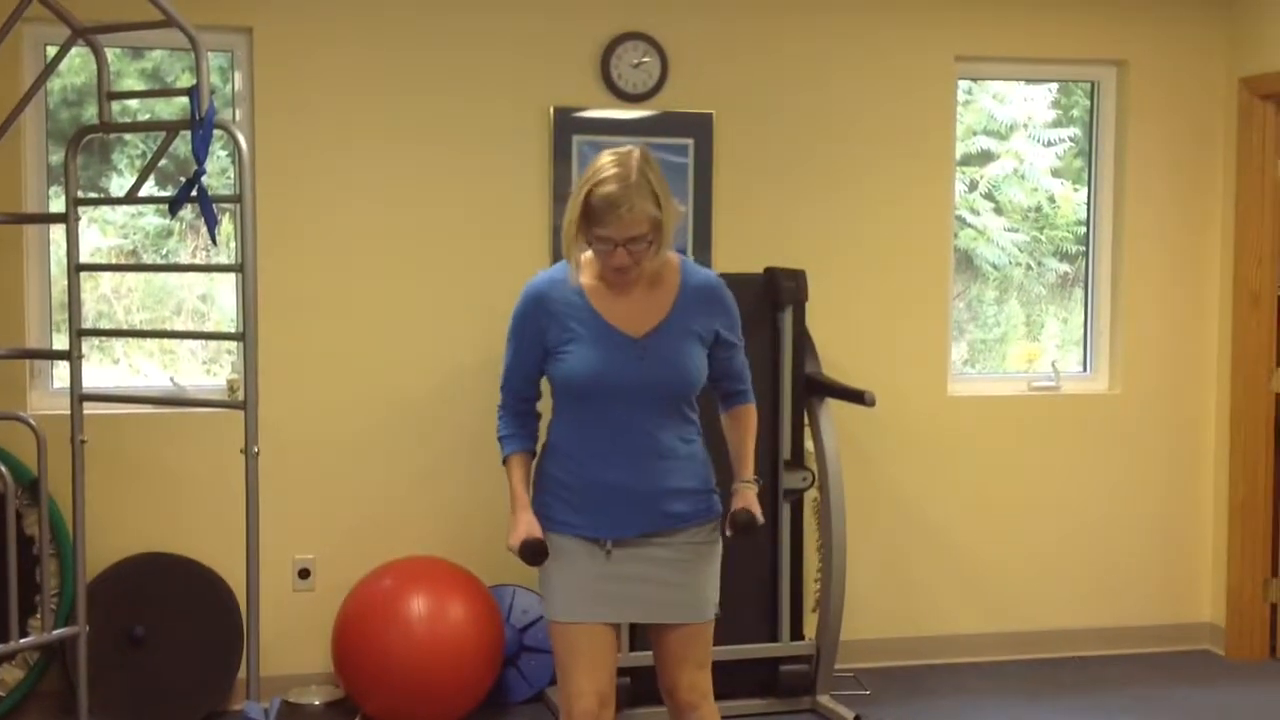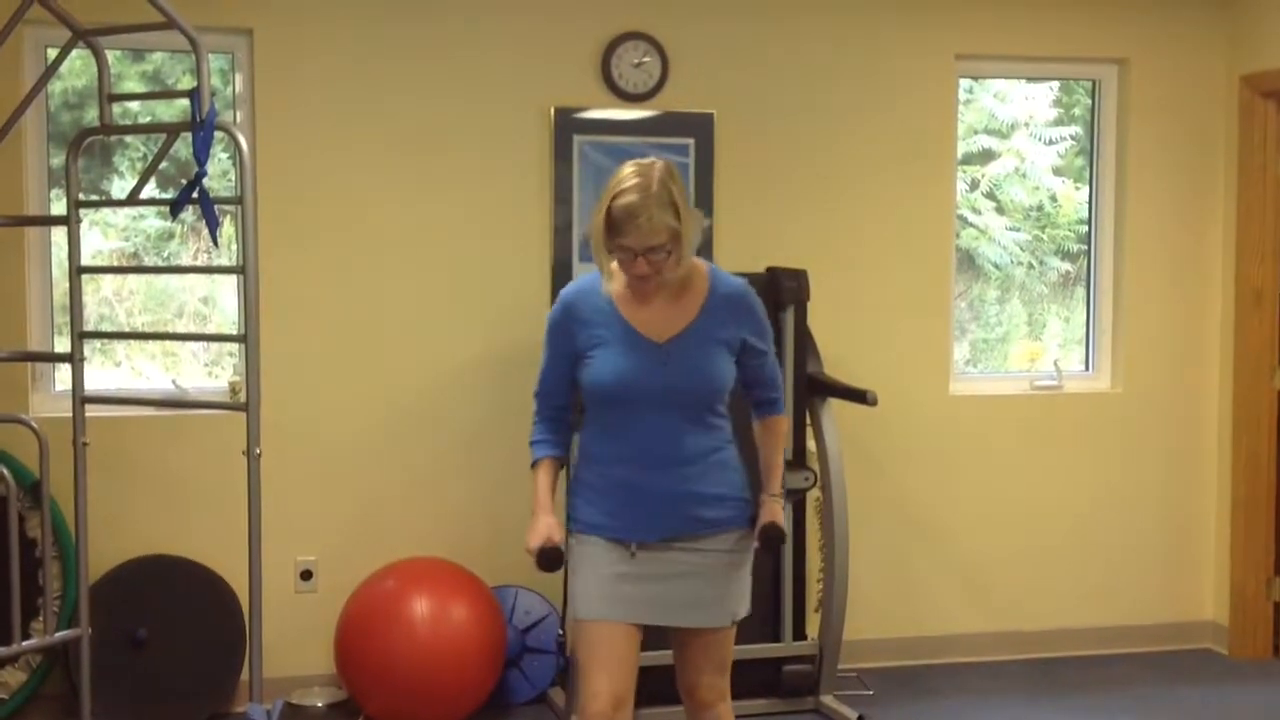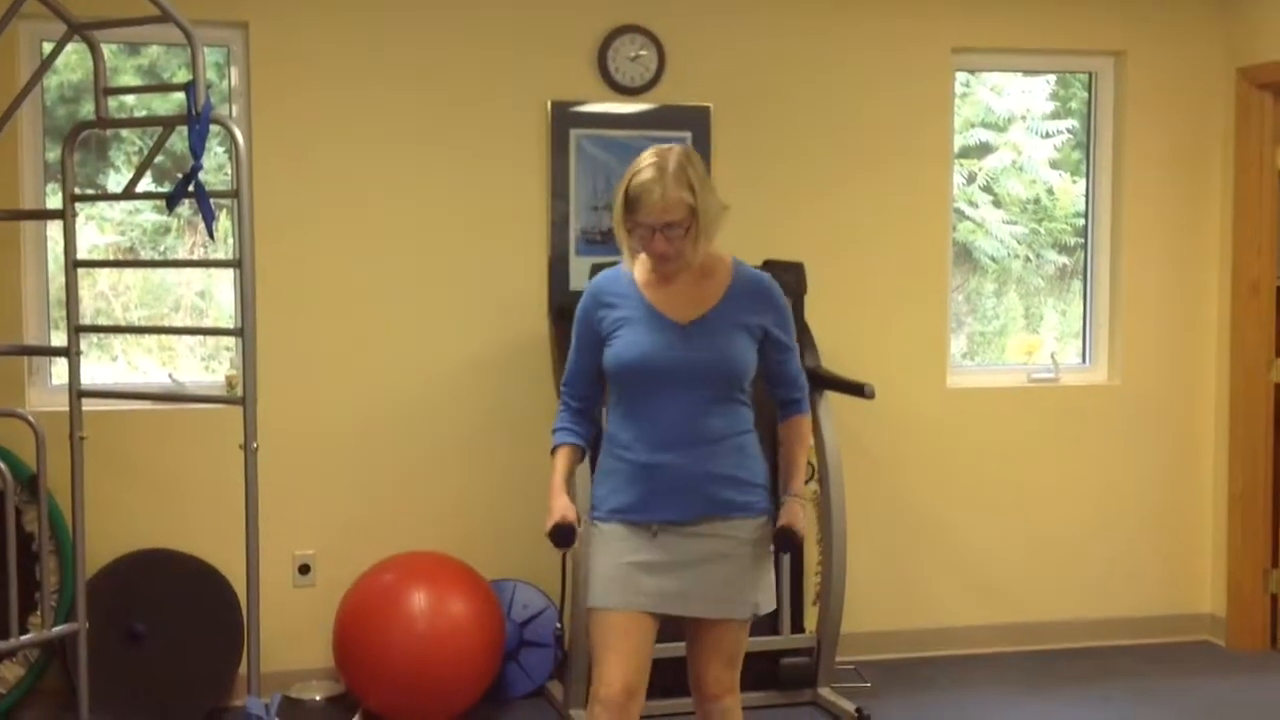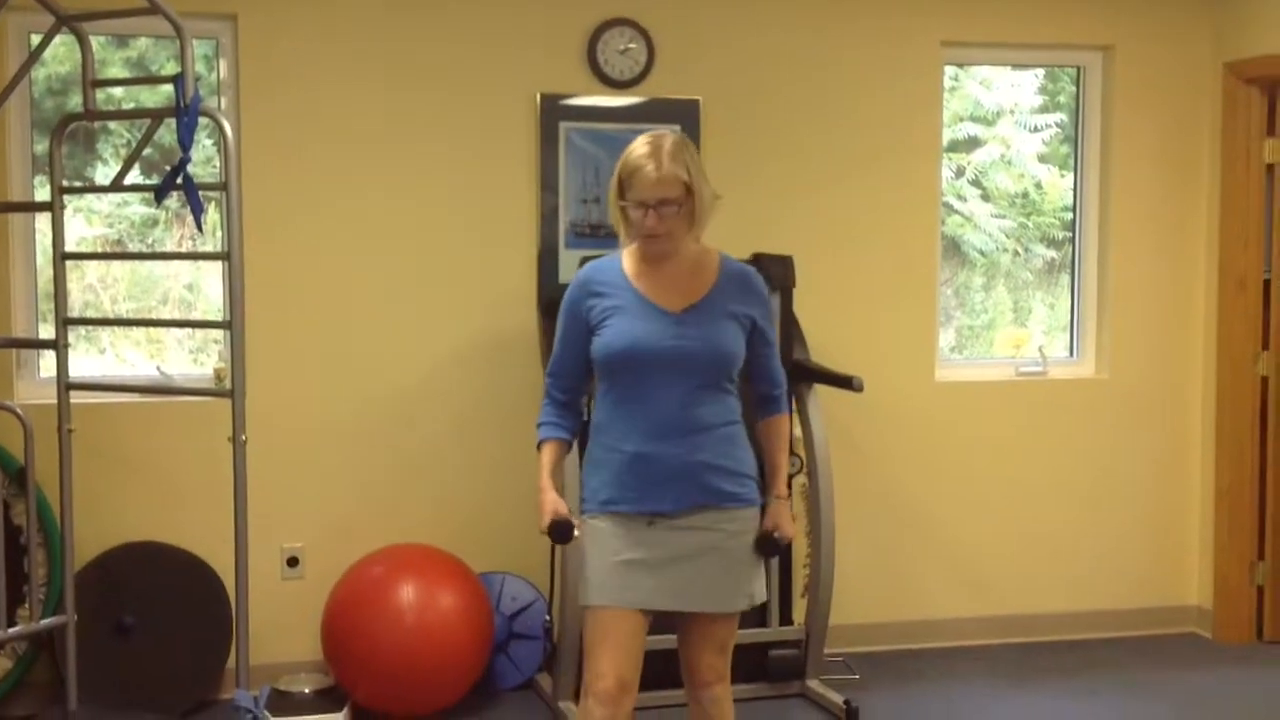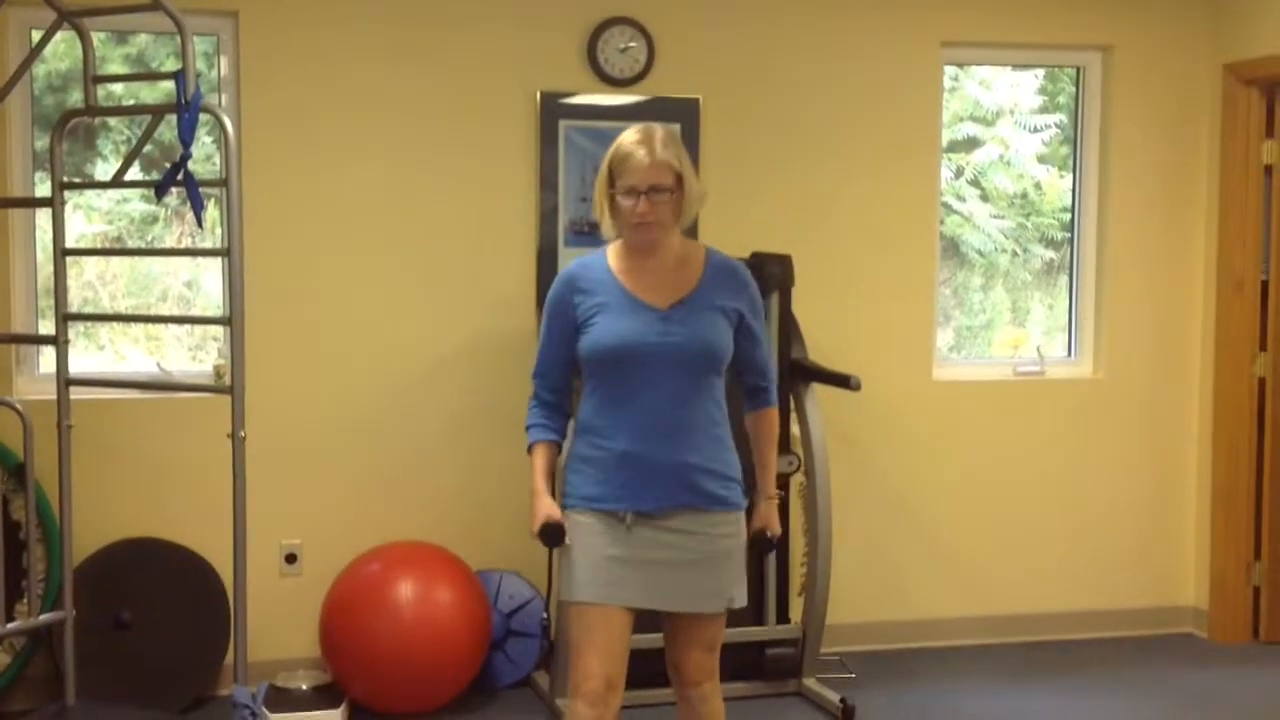
dt=0.3s
person 1, frame 1
left shoulder: (705, 294)
right shoulder: (546, 299)
left elbow: (736, 391)
right elbow: (516, 407)
left wrist: (745, 482)
right wrist: (521, 505)
left hip: (681, 526)
right hip: (579, 530)
person 1, frame 2
left shoulder: (734, 302)
right shoulder: (578, 305)
left elbow: (769, 400)
right elbow: (552, 415)
left wrist: (773, 492)
right wrist: (543, 507)
left hip: (710, 531)
right hip: (607, 532)
person 1, frame 3
left shoulder: (756, 294)
right shoulder: (605, 295)
left elbow: (792, 400)
right elbow: (577, 404)
left wrist: (794, 494)
right wrist: (558, 489)
left hip: (730, 519)
right hip: (627, 518)
person 1, frame 4
left shoulder: (742, 287)
right shoulder: (593, 285)
left elbow: (771, 398)
right elbow: (561, 398)
left wrist: (779, 494)
right wrist: (548, 484)
left hip: (720, 509)
right hip: (618, 511)
person 1, frame 5
left shoulder: (729, 281)
right shoulder: (578, 283)
left elbow: (760, 390)
right elbow: (548, 400)
left wrist: (768, 493)
right wrist: (541, 490)
left hip: (706, 507)
right hip: (603, 509)
